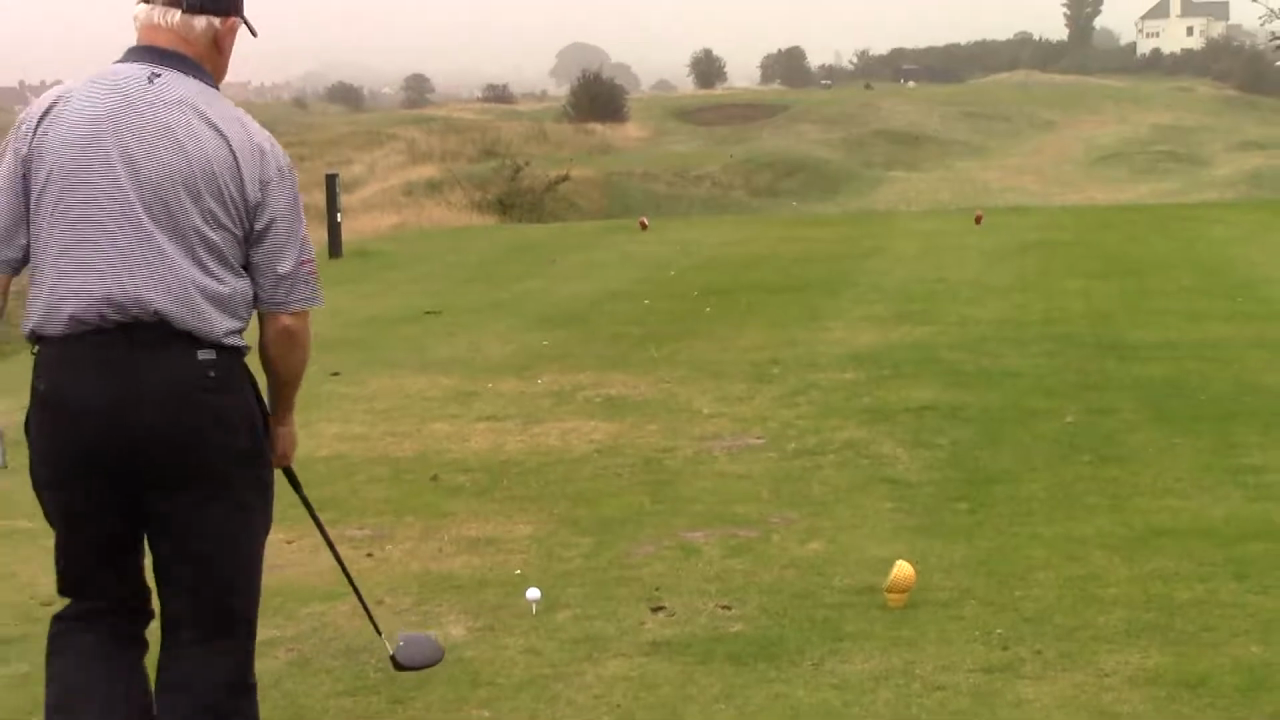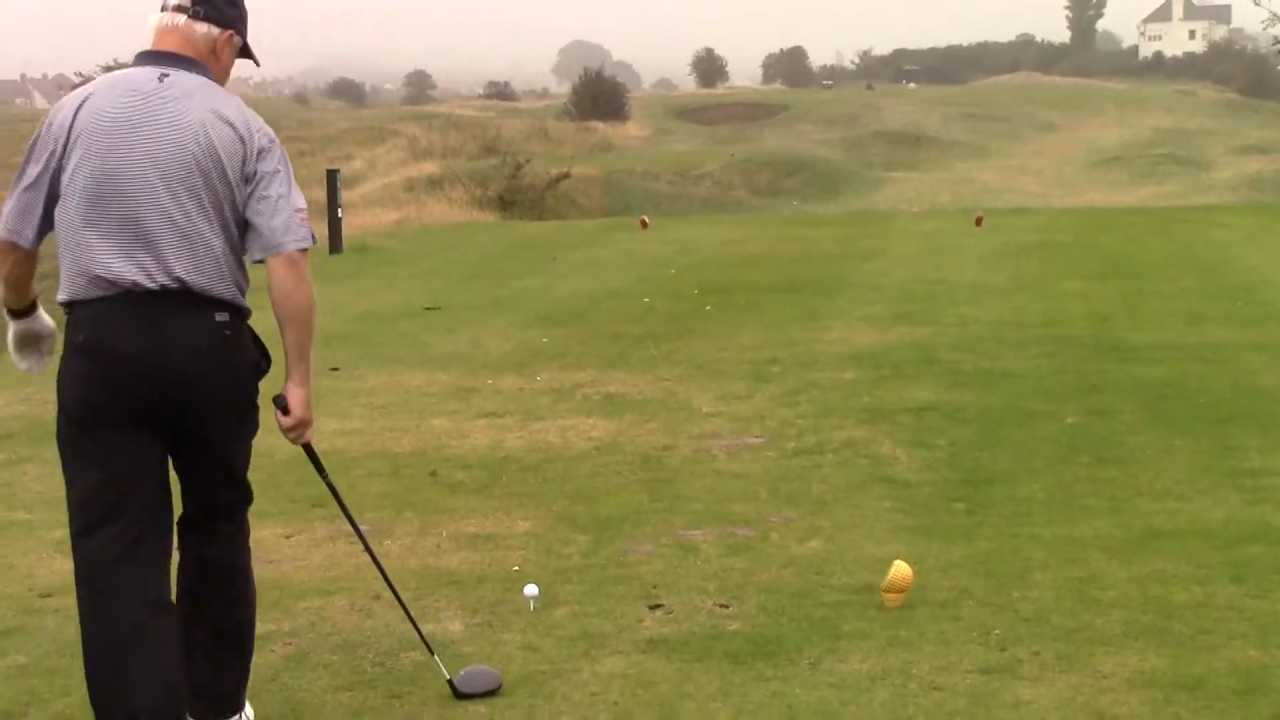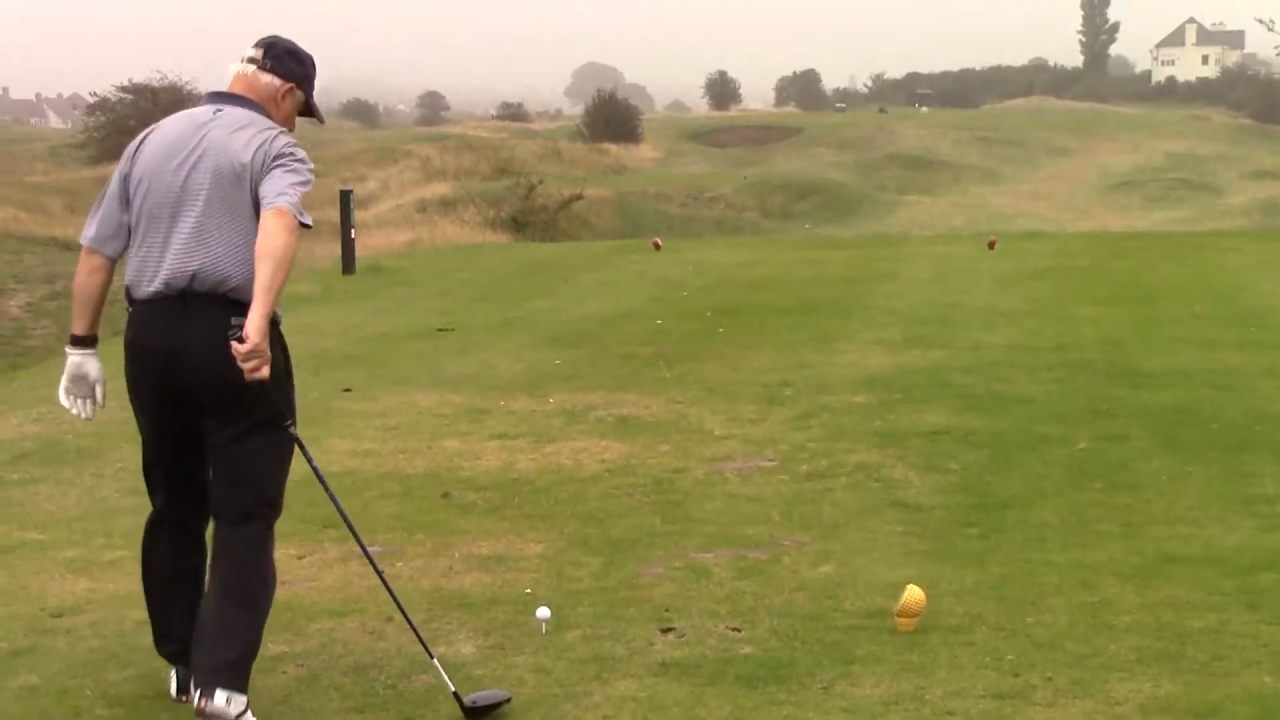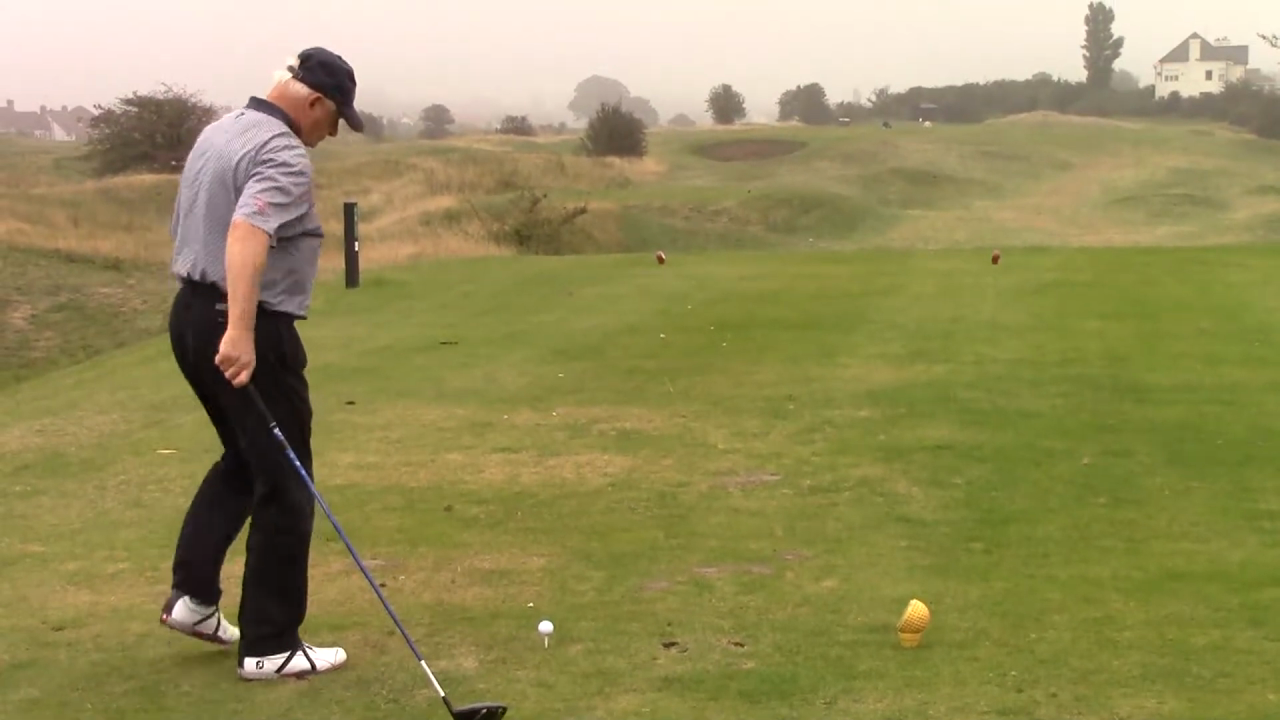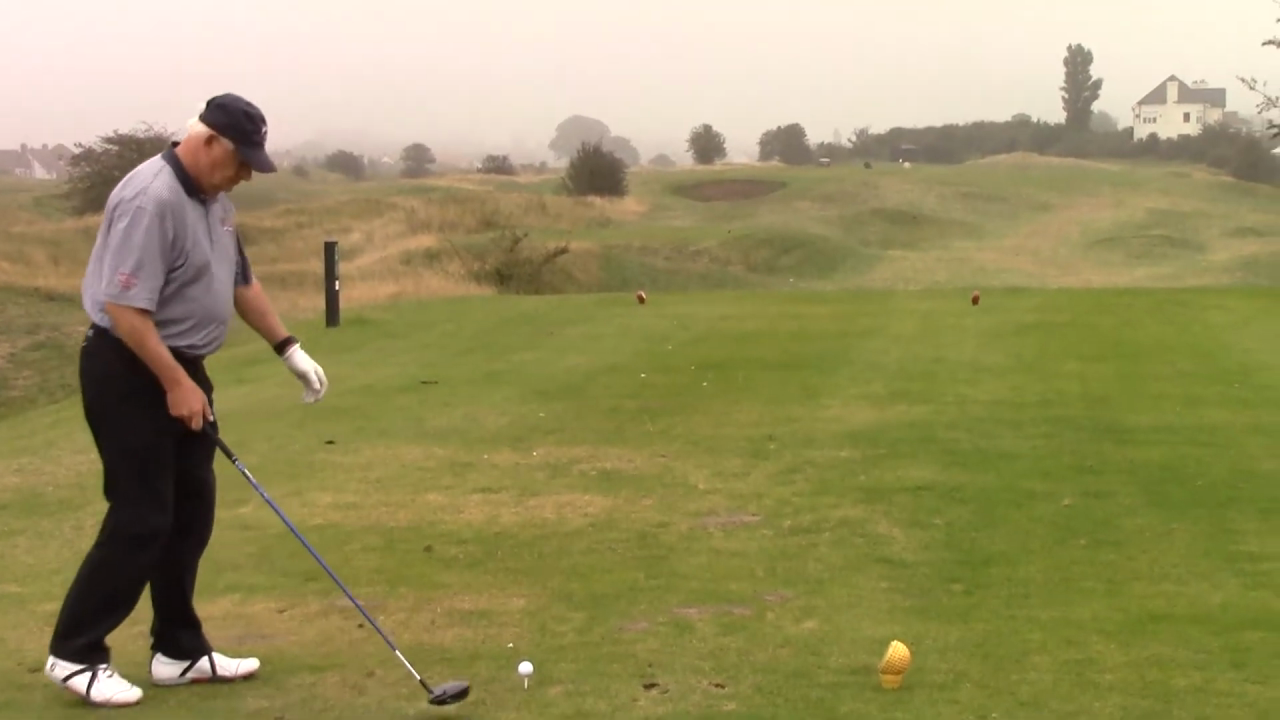
dt=0.7s
person 1, frame 1
right shoulder: (251, 146)
right elbow: (285, 319)
right wrist: (280, 418)
left hip: (71, 391)
right hip: (199, 394)
left knee: (98, 611)
right knee: (208, 626)
person 1, frame 2
left shoulder: (79, 109)
right shoulder: (244, 129)
right elbow: (287, 255)
right wrist: (298, 378)
left hip: (102, 346)
right hip: (208, 345)
left knee: (118, 552)
right knee: (216, 528)
person 1, frame 3
left shoulder: (152, 139)
right shoulder: (277, 149)
left elbow: (97, 248)
right elbow: (277, 224)
left wrist: (82, 347)
right wrist: (261, 320)
left hip: (152, 337)
right hip: (230, 340)
left knee: (176, 505)
right knee: (243, 521)
left ankle: (187, 662)
person 1, frame 4
left shoulder: (225, 131)
right shoulder: (283, 154)
left elbow: (204, 228)
right elbow: (247, 237)
right wrist: (240, 332)
left hip: (195, 313)
right hip: (246, 329)
left knee: (242, 462)
right knee: (283, 483)
left ankle: (193, 593)
right ankle: (269, 645)
person 1, frame 5
left shoulder: (212, 198)
right shoulder: (150, 199)
left elbow: (241, 282)
right elbow: (123, 306)
left wrist: (289, 348)
right wrist: (178, 384)
left hip: (178, 369)
right hip: (130, 372)
left knee: (190, 511)
right knee: (142, 515)
left ankle: (178, 649)
right ankle: (75, 652)
